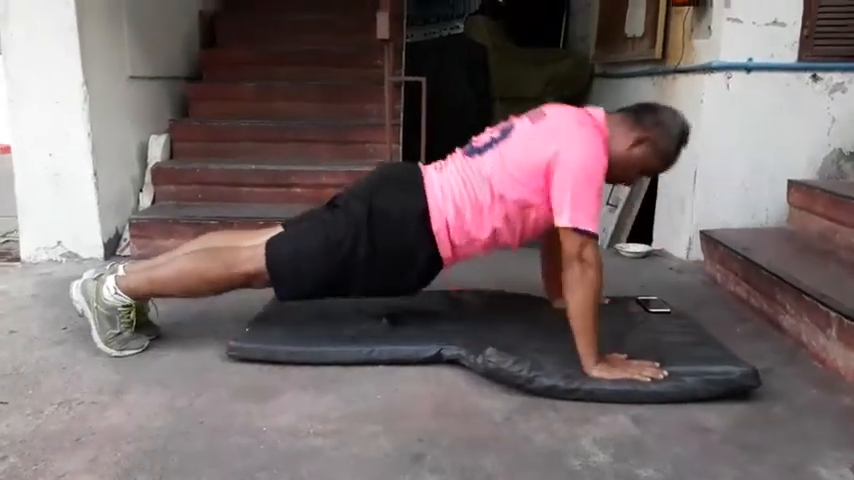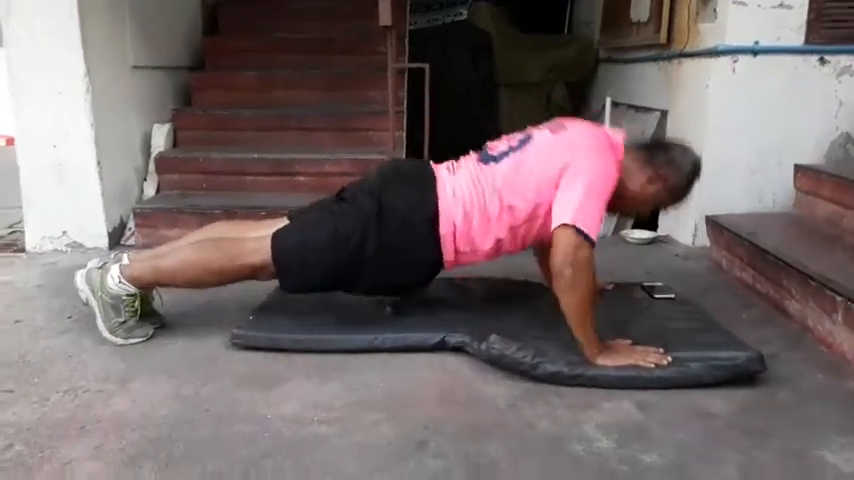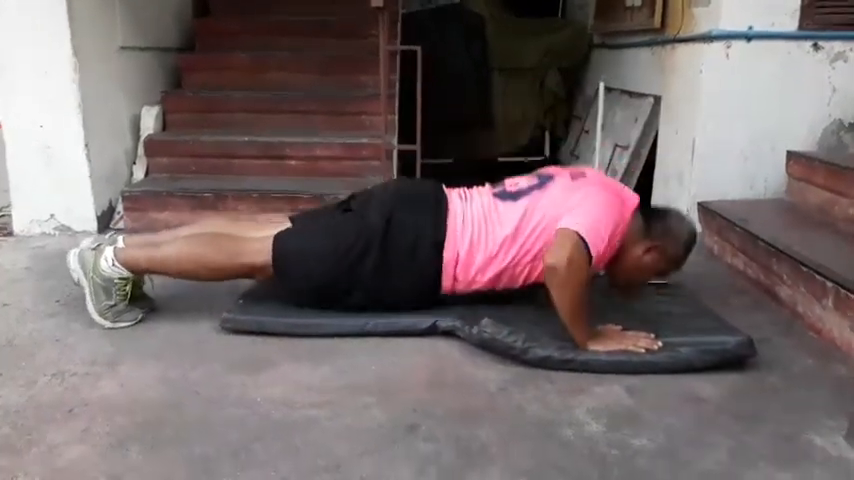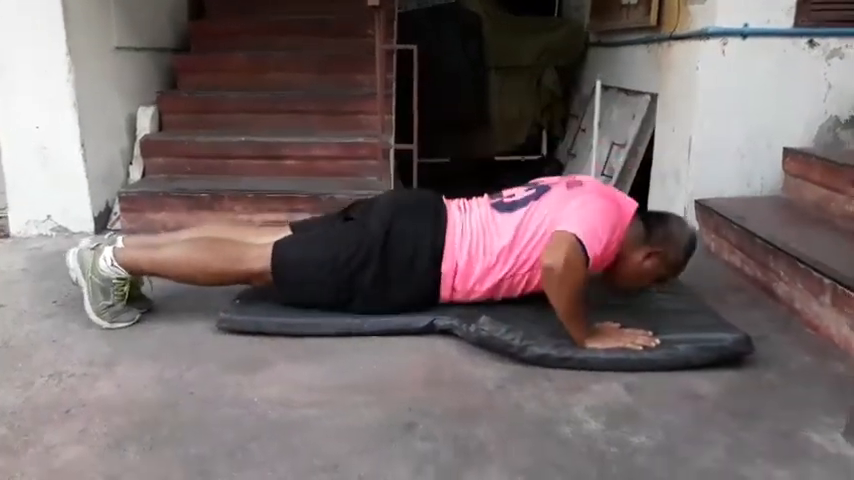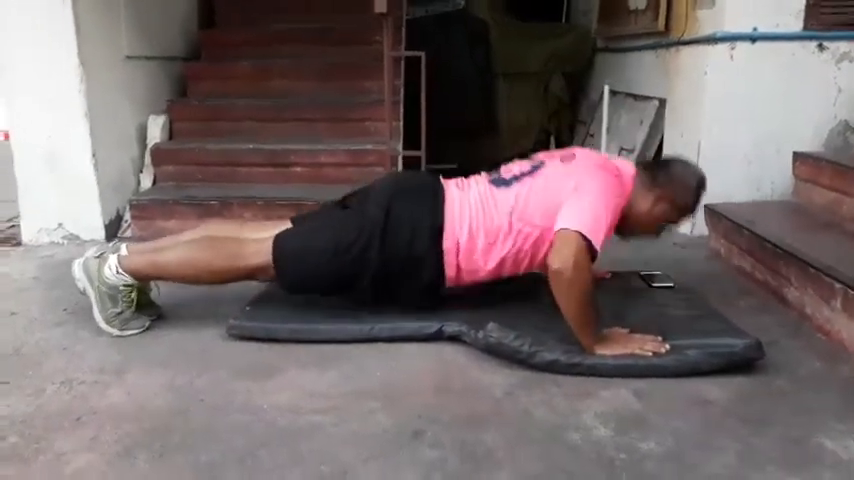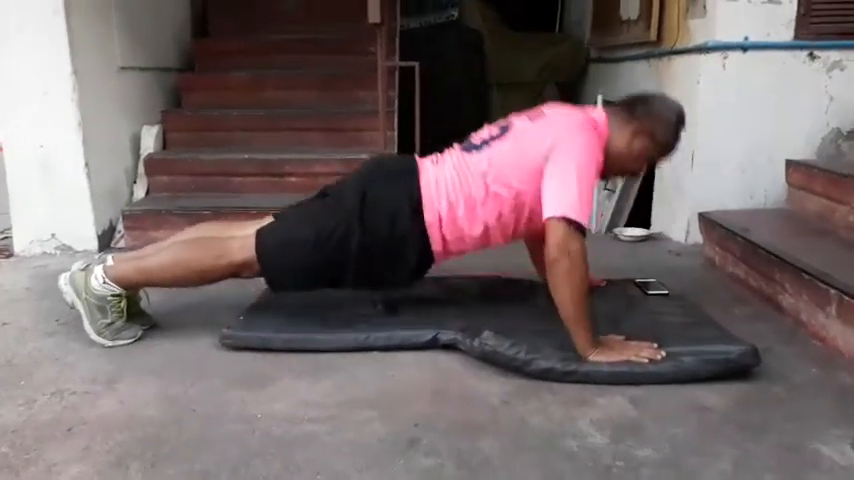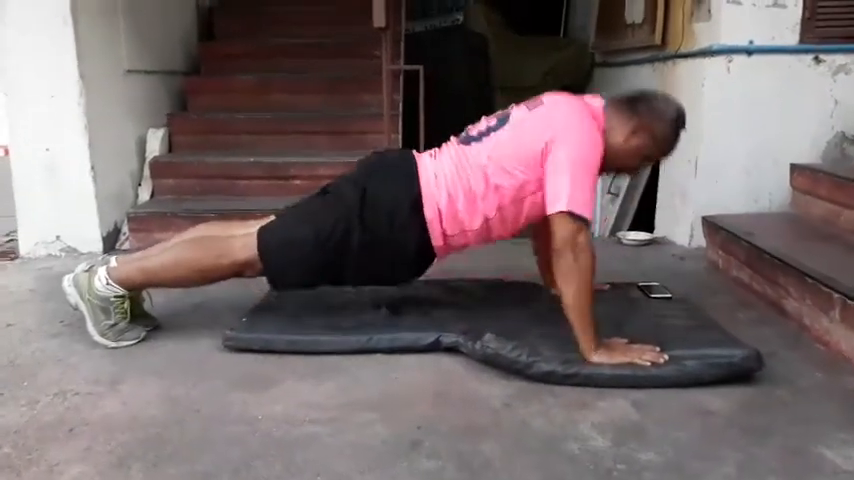
dt=0.2s
person 1, frame 1
left shoulder: (570, 125)
right shoulder: (587, 145)
left elbow: (544, 220)
right elbow: (579, 255)
left wrist: (558, 296)
right wrist: (595, 362)
left hip: (406, 197)
right hip: (405, 226)
left knee: (264, 243)
right knee: (256, 265)
left ankle: (120, 275)
right ankle: (118, 287)
person 1, frame 2
left shoulder: (583, 140)
right shoulder: (598, 162)
left elbow: (544, 214)
right elbow: (569, 257)
left wrist: (566, 283)
right wrist: (598, 350)
left hip: (414, 192)
right hip: (409, 226)
left knee: (265, 237)
right knee: (261, 257)
left ankle: (129, 259)
right ankle: (122, 277)
person 1, frame 3
left shoulder: (591, 187)
right shoulder: (609, 208)
right elbow: (562, 260)
left wrist: (570, 282)
right wrist: (588, 337)
left hip: (419, 210)
right hip: (415, 247)
left knee: (269, 235)
right knee: (260, 256)
left ankle: (126, 245)
right ankle: (117, 257)
person 1, frame 4
left shoulder: (589, 193)
right shoulder: (607, 214)
right elbow: (557, 264)
left wrist: (570, 285)
right wrist: (585, 335)
left hip: (419, 218)
right hip: (413, 257)
left knee: (269, 241)
right knee: (259, 264)
left ankle: (121, 249)
right ankle: (116, 258)
person 1, frame 5
left shoulder: (589, 165)
right shoulder: (606, 187)
right elbow: (564, 265)
left wrist: (578, 282)
right wrist: (595, 340)
left hip: (420, 203)
right hip: (415, 238)
left knee: (269, 236)
right knee: (263, 258)
left ankle: (124, 252)
right ankle: (121, 267)
person 1, frame 6
left shoulder: (564, 120)
right shoulder: (583, 141)
left elbow: (536, 222)
right elbow: (564, 247)
left wrist: (556, 286)
right wrist: (589, 347)
left hip: (400, 189)
right hip: (398, 219)
left knee: (255, 237)
right knee: (248, 255)
left ankle: (111, 270)
right ankle: (107, 279)
person 1, frame 7
left shoulder: (567, 112)
right shoulder: (583, 133)
left elbow: (536, 203)
right elbow: (570, 241)
left wrist: (559, 281)
right wrist: (594, 345)
left hip: (402, 183)
right hip: (397, 212)
left knee: (255, 238)
right knee: (249, 254)
left ankle: (117, 267)
right ankle: (109, 279)
